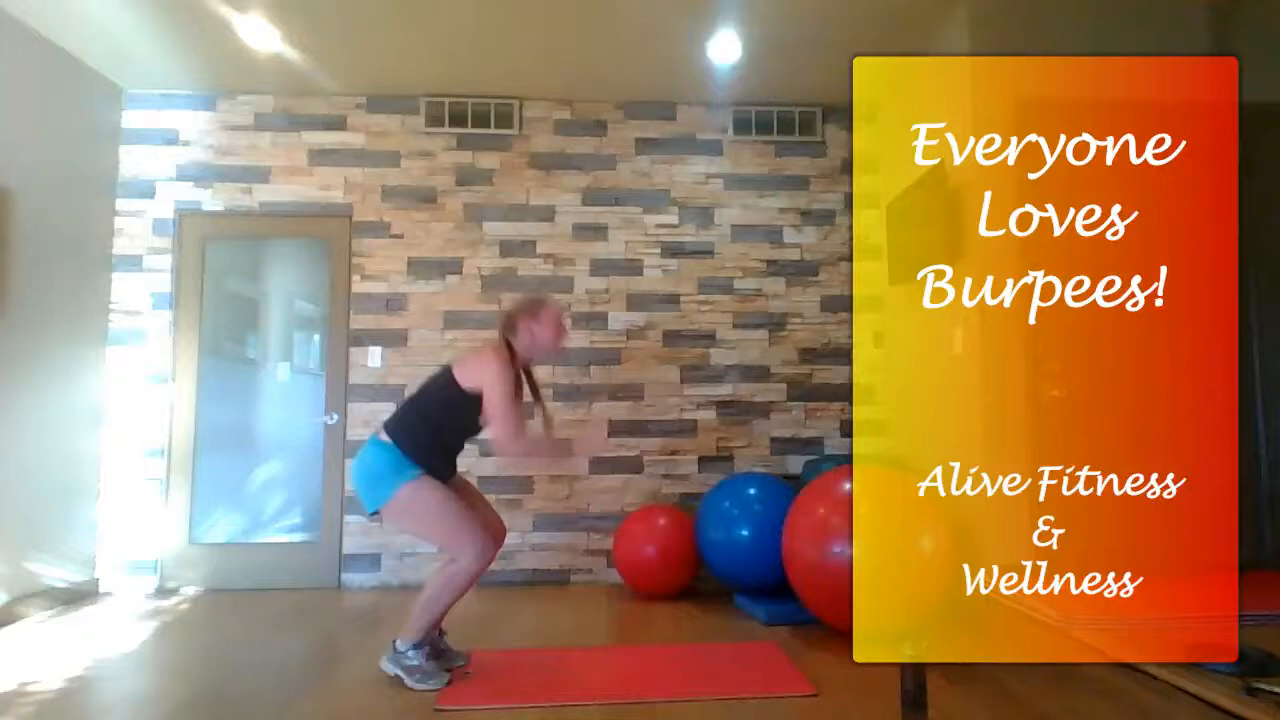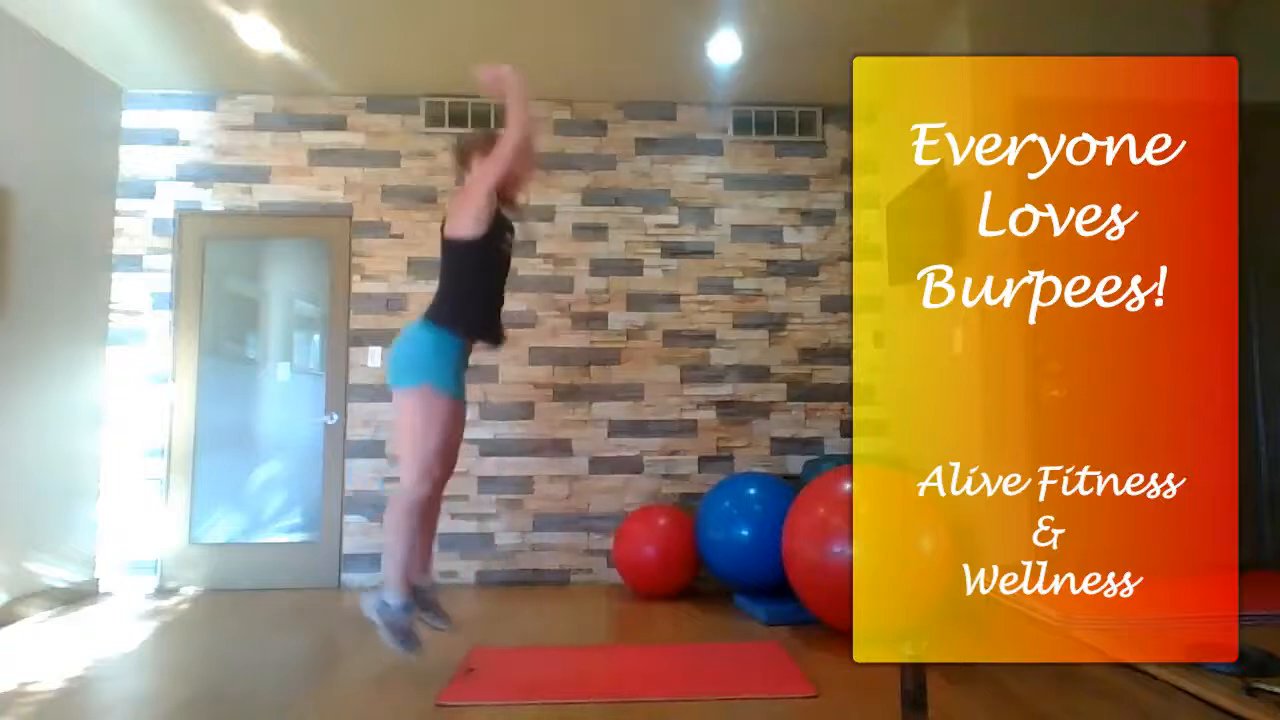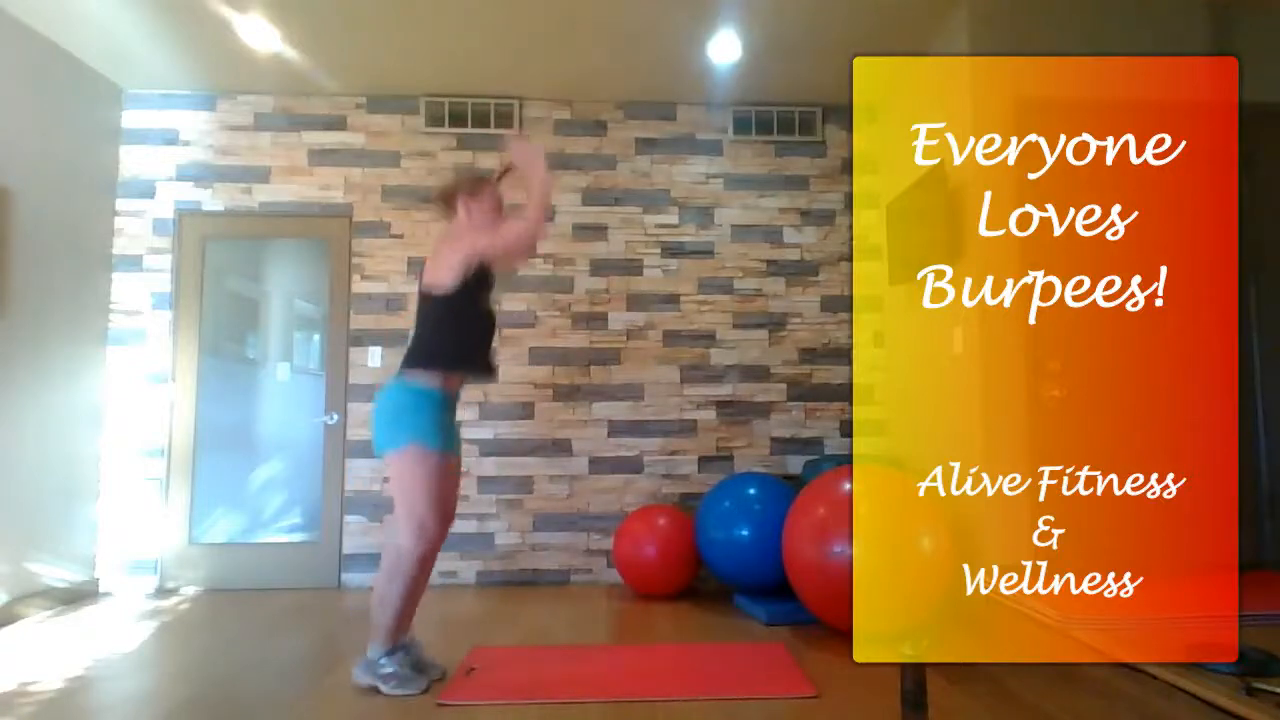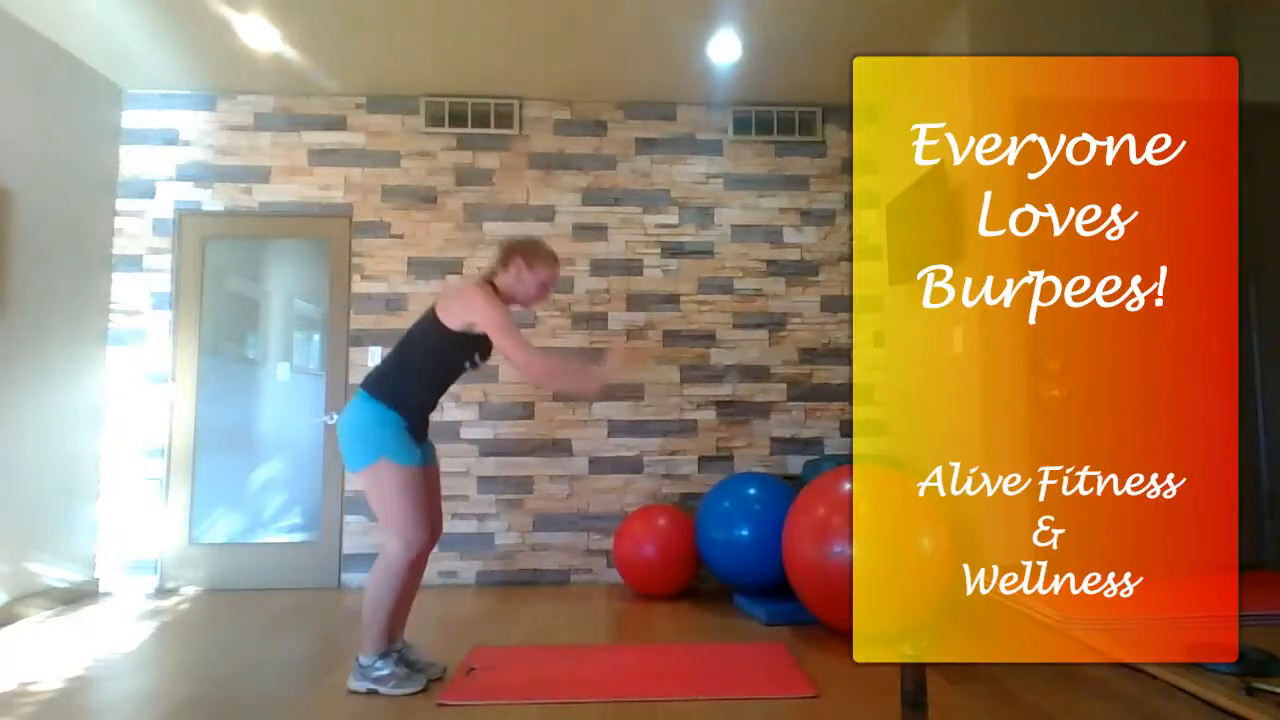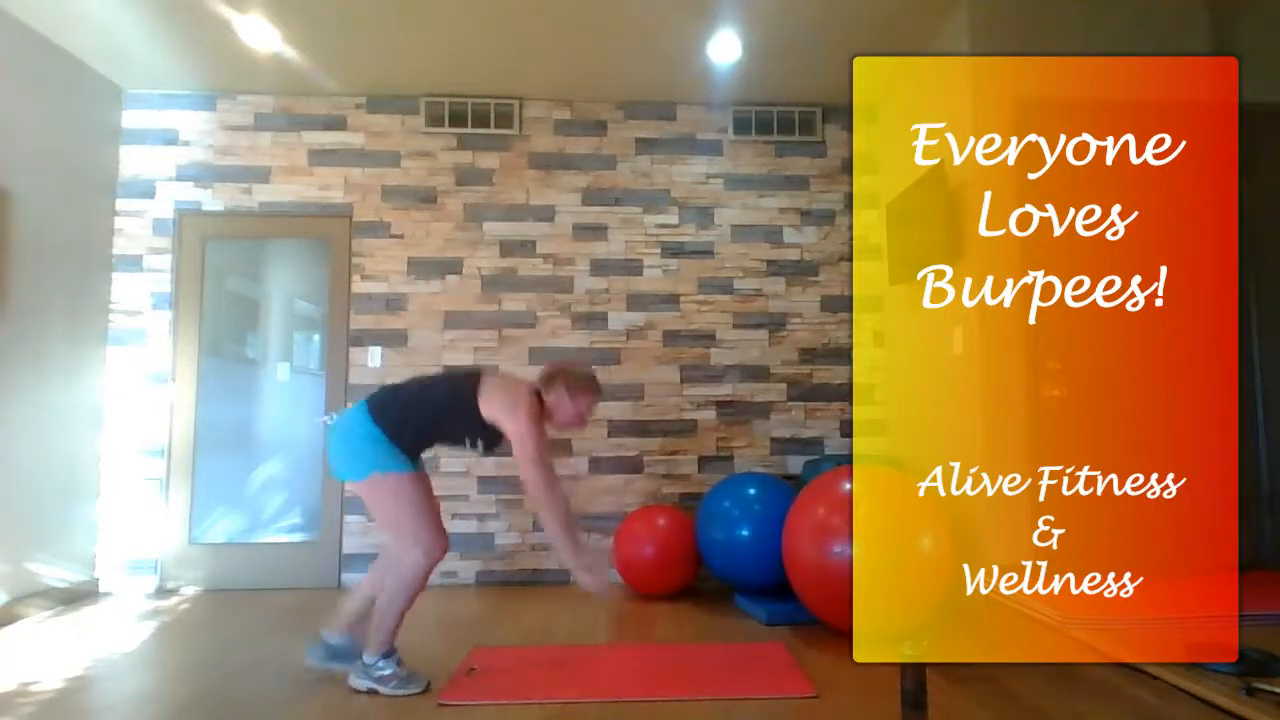
dt=0.3s
person 1, frame 1
left shoulder: (514, 369)
right shoulder: (495, 364)
left elbow: (511, 437)
right elbow: (507, 442)
left wrist: (565, 444)
right wrist: (575, 447)
left hip: (425, 465)
right hip: (388, 464)
left knee: (490, 534)
right knee: (475, 551)
left ankle: (428, 636)
right ankle: (406, 651)
person 1, frame 2
left shoulder: (486, 206)
right shoulder: (475, 203)
left elbow: (523, 160)
right elbow: (518, 142)
left wrist: (510, 96)
right wrist: (513, 90)
left hip: (446, 352)
right hip: (432, 349)
left knee: (435, 477)
right knee: (421, 478)
left ankle: (415, 583)
right ankle: (391, 596)
person 1, frame 3
left shoulder: (470, 255)
right shoulder: (460, 246)
left elbow: (519, 250)
right elbow: (531, 226)
left wrist: (517, 172)
right wrist: (537, 172)
left hip: (434, 404)
right hip: (414, 403)
left knee: (432, 529)
right knee: (415, 534)
left ankle: (395, 642)
right ankle: (377, 657)
person 1, frame 4
left shoulder: (486, 306)
right shoulder: (479, 299)
left elbow: (533, 365)
right elbow: (535, 369)
left wrist: (586, 374)
right wrist: (597, 374)
left hip: (403, 421)
right hip: (376, 418)
left knee: (425, 535)
right knee: (405, 540)
left ankle: (391, 645)
right ankle: (369, 663)
person 1, frame 5
left shoulder: (529, 407)
right shoulder: (520, 410)
left elbow: (547, 486)
right elbow: (542, 497)
left wrist: (585, 554)
right wrist: (578, 566)
left hip: (381, 435)
right hip: (364, 437)
left knee: (423, 548)
right knee: (423, 550)
left ankle: (337, 639)
right ankle: (373, 663)
